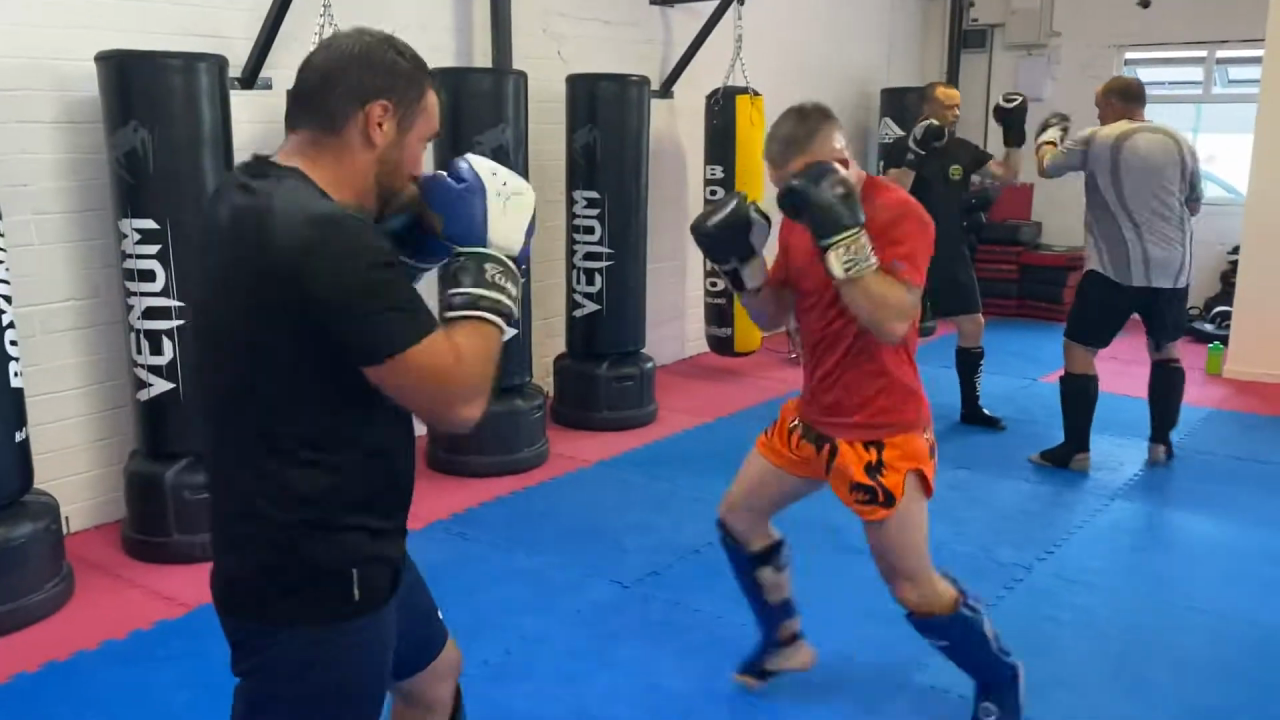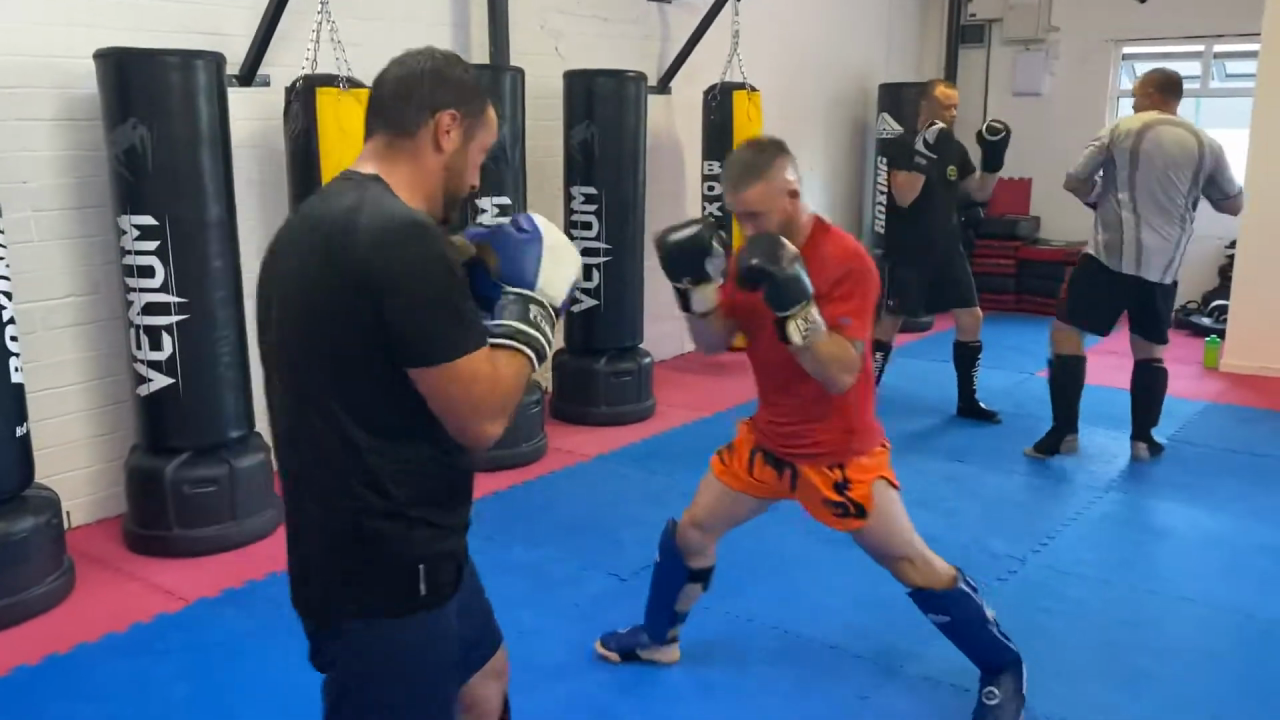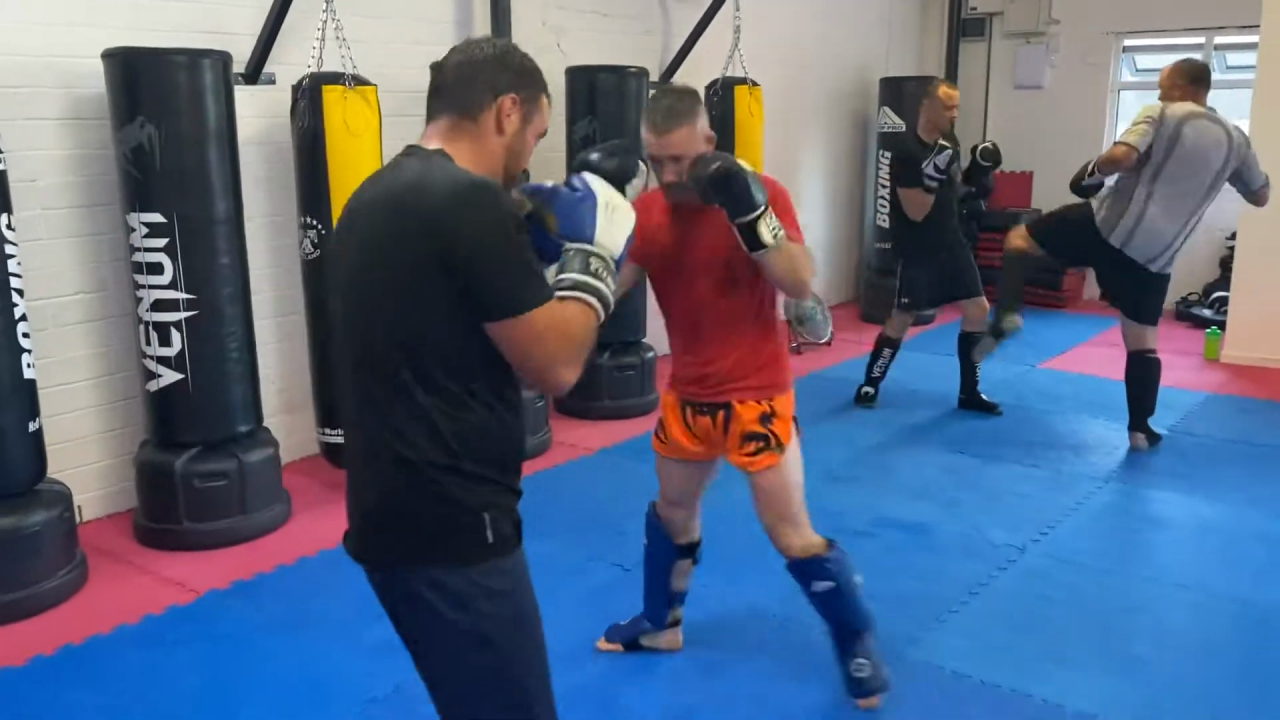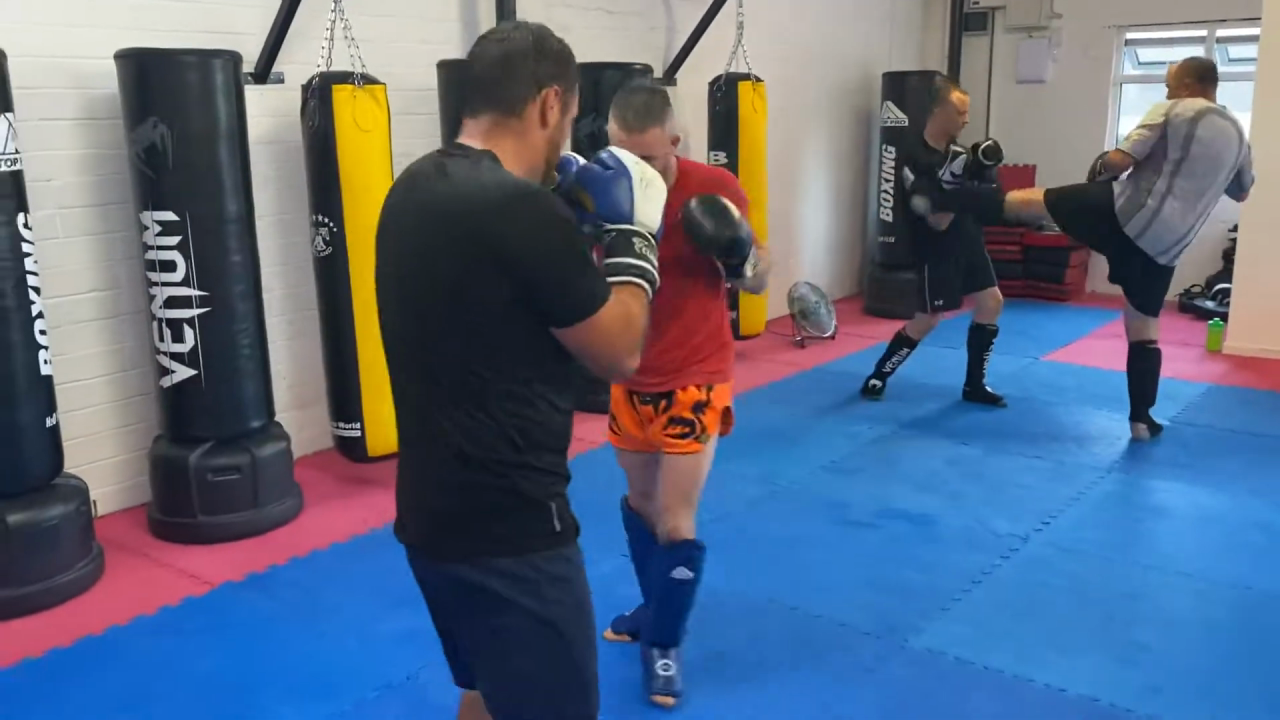
dt=0.2s
person 1, frame 1
left shoulder: (252, 198)
right shoulder: (324, 234)
right elbow: (456, 398)
left wrist: (405, 241)
right wrist: (486, 258)
left hip: (342, 548)
right hip: (314, 574)
person 1, frame 2
left shoulder: (319, 220)
right shoulder: (401, 238)
right elbow: (479, 418)
left wrist: (466, 285)
right wrist: (528, 297)
left hip: (395, 544)
right hip: (385, 564)
person 1, frame 3
left shoulder: (387, 194)
right shoulder: (467, 203)
right elbow: (555, 364)
left wrist: (532, 237)
right wrist: (591, 249)
left hip: (404, 509)
right hip: (445, 524)
person 1, frame 4
left shoulder: (415, 192)
right shoulder: (524, 207)
right elbow: (619, 350)
right wrist: (627, 228)
left hip: (437, 507)
right hip: (505, 523)
person 2, frame 1
left shoulder: (900, 216)
right shoulder: (803, 222)
left elbow: (892, 323)
right elbow: (772, 317)
left wrist: (843, 238)
right wrist: (742, 260)
left hip: (882, 427)
right hip: (816, 414)
left knee: (912, 586)
right knee: (739, 516)
right ankle: (784, 640)
person 2, frame 2
left shoulder: (846, 263)
right shoulder: (748, 254)
left elbow: (840, 375)
right elbow: (713, 340)
left wrist: (791, 304)
right wrist: (695, 279)
left hip: (841, 451)
right hip: (768, 437)
left knee: (913, 567)
right knee: (690, 531)
left ankle: (1001, 665)
right ankle: (657, 635)
person 2, frame 3
left shoulder: (754, 189)
right shoulder: (648, 205)
left elbow: (799, 284)
right elbow: (613, 291)
left wrist: (749, 214)
left hip: (756, 394)
right hip: (687, 391)
left knee: (792, 537)
right knee: (672, 510)
left ankle: (856, 642)
right ankle: (660, 621)
person 2, frame 4
left shoulder: (711, 190)
left elbow: (763, 277)
left wrist: (736, 247)
left hip: (695, 380)
right hip: (633, 379)
left knee: (674, 518)
right knee: (642, 503)
left ankle: (664, 648)
right ankle: (659, 607)
person 3, frame 1
left shoulder: (1094, 141)
right shoulder: (1180, 145)
left elbow: (1047, 167)
right elbow: (1193, 205)
left wrist: (1050, 133)
left hip: (1113, 270)
right hip: (1171, 271)
left knee: (1079, 353)
right knee: (1165, 354)
left ankle: (1076, 449)
right ankle: (1160, 442)
person 3, frame 2
left shoulder: (1123, 130)
right shoulder: (1206, 145)
left elbow: (1075, 184)
right elbow: (1232, 205)
left wrist: (1094, 191)
left hip: (1110, 256)
right hip: (1162, 267)
left knee: (1067, 335)
right knee: (1149, 351)
left ankle: (1063, 432)
right ankle: (1142, 438)
person 3, frame 3
left shoulder: (1163, 113)
right shoulder: (1236, 139)
left elbow: (1121, 156)
right elbow: (1260, 196)
left wrist: (1092, 170)
left hip: (1111, 225)
right hip: (1154, 252)
left knee: (1022, 236)
right knee: (1142, 339)
left ankle: (1004, 316)
right ankle: (1140, 428)
person 3, frame 4
left shoulder: (1173, 112)
right shoulder: (1239, 137)
left elbow: (1119, 160)
right elbow: (1241, 192)
left wrist: (1102, 167)
left hip: (1127, 216)
right hip: (1163, 246)
left knee: (1025, 200)
right knee: (1143, 330)
left ankle: (945, 202)
right ankle: (1141, 419)
person 4, frame 1
left shoulder: (964, 149)
right shoulder: (903, 148)
left elbow: (1008, 175)
left wrist: (1014, 133)
right wrist: (916, 151)
left hip: (953, 255)
left knee: (972, 326)
left ankle: (971, 407)
person 4, frame 2
left shoulder: (954, 148)
right shoulder: (903, 146)
left elbow: (980, 194)
right elbow: (901, 197)
left wrist: (993, 159)
right wrist: (923, 153)
left hip: (947, 251)
right hip: (908, 254)
left knee: (970, 321)
right knee: (891, 321)
left ankle: (968, 401)
person 4, frame 3
left shoulder: (949, 142)
right shoulder: (906, 152)
right elbow: (915, 212)
left wrist: (975, 175)
right wrist: (933, 176)
left hip: (950, 243)
right hip: (915, 249)
left knee: (978, 310)
right knee: (902, 318)
left ankle: (969, 392)
right ankle: (870, 383)
person 4, frame 4
left shoulder: (952, 145)
right shoulder: (920, 161)
right elbow: (939, 222)
left wrist: (979, 168)
right wrist: (949, 182)
left hip: (966, 240)
right hip: (937, 250)
left knee: (991, 303)
right knee: (927, 320)
left ankle: (974, 384)
right ankle: (878, 376)
